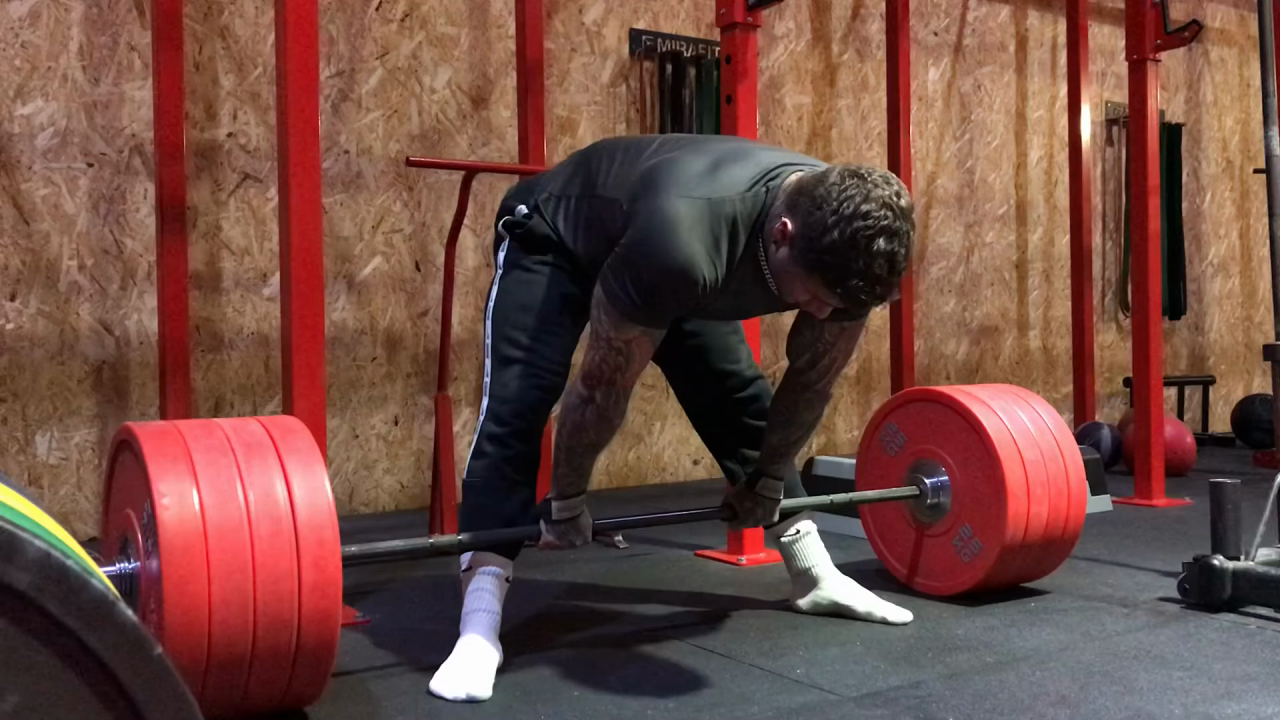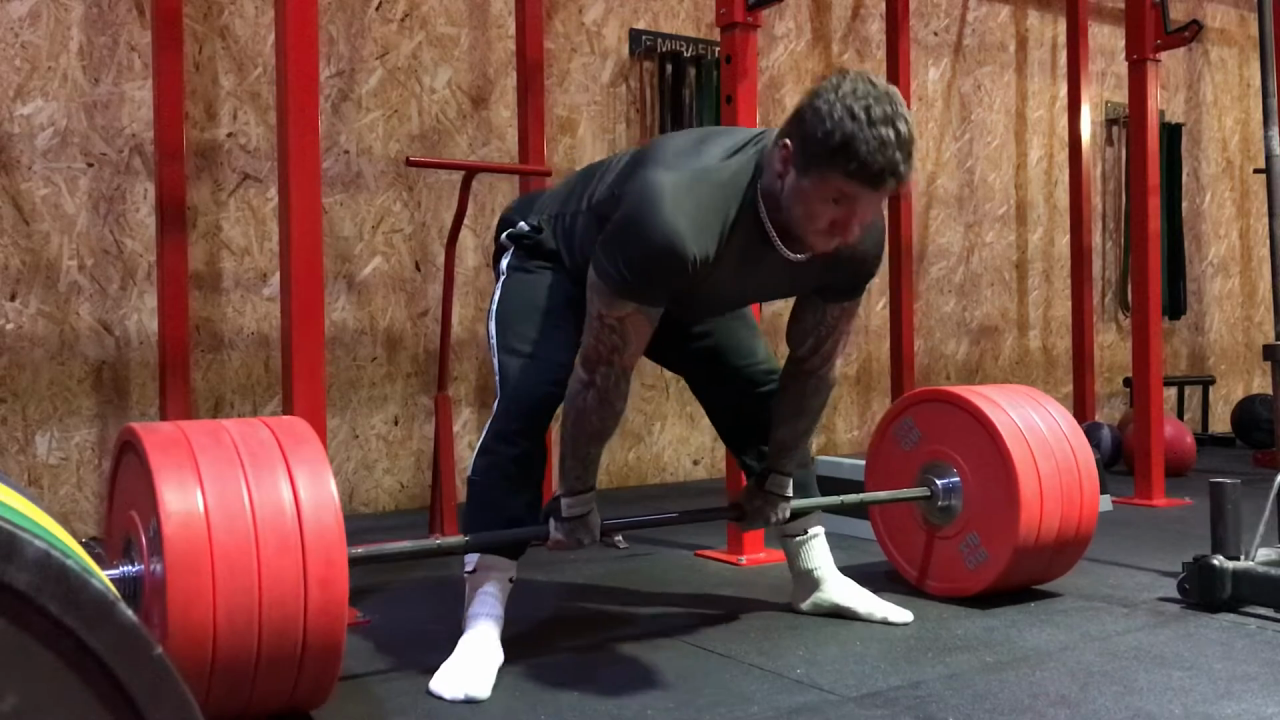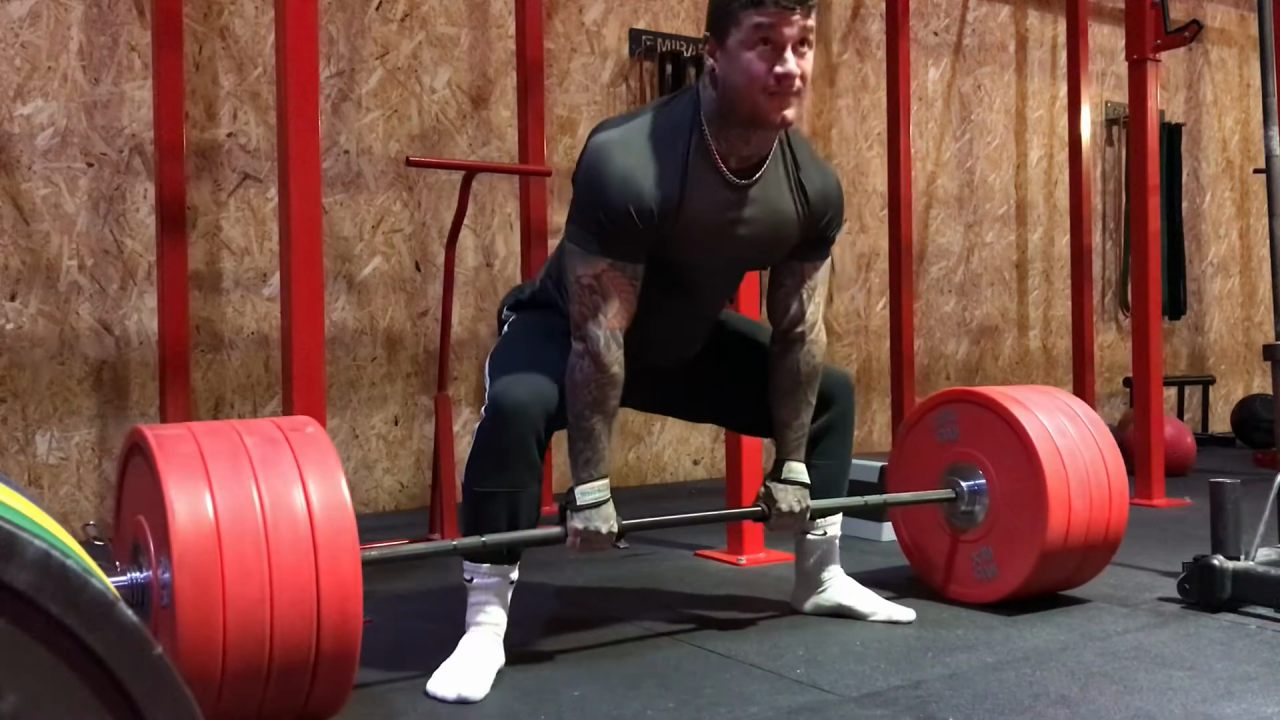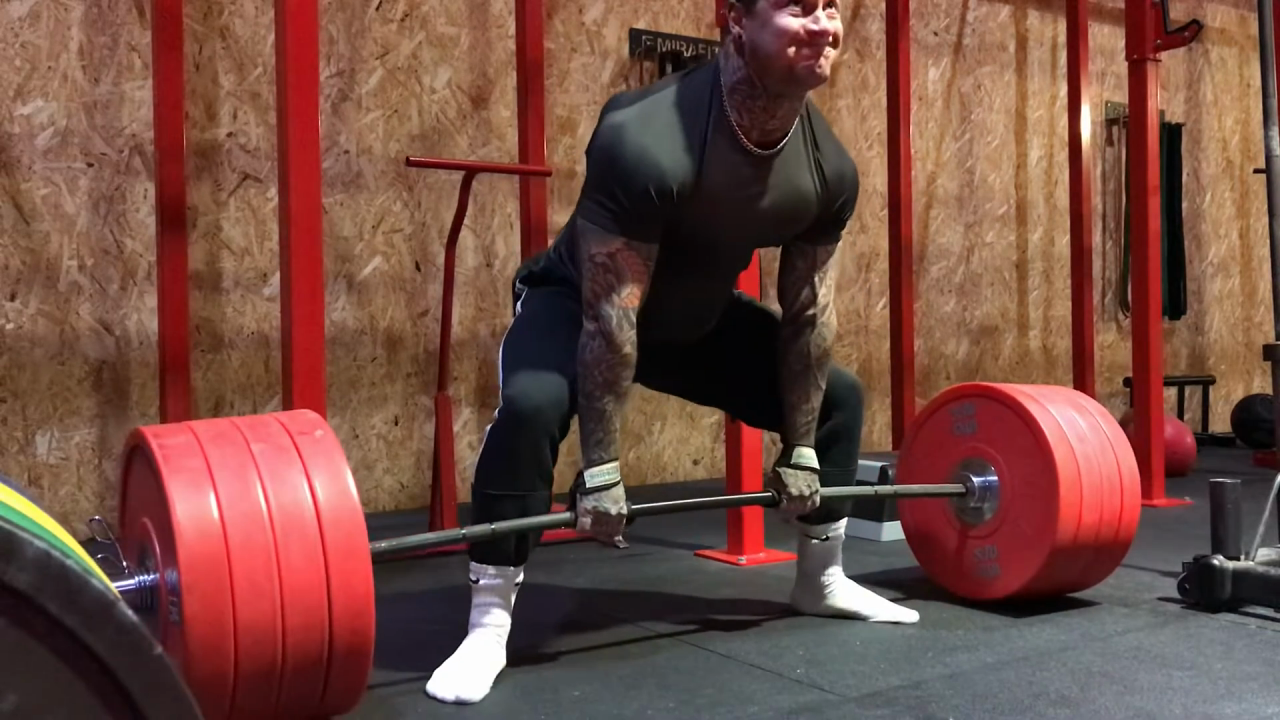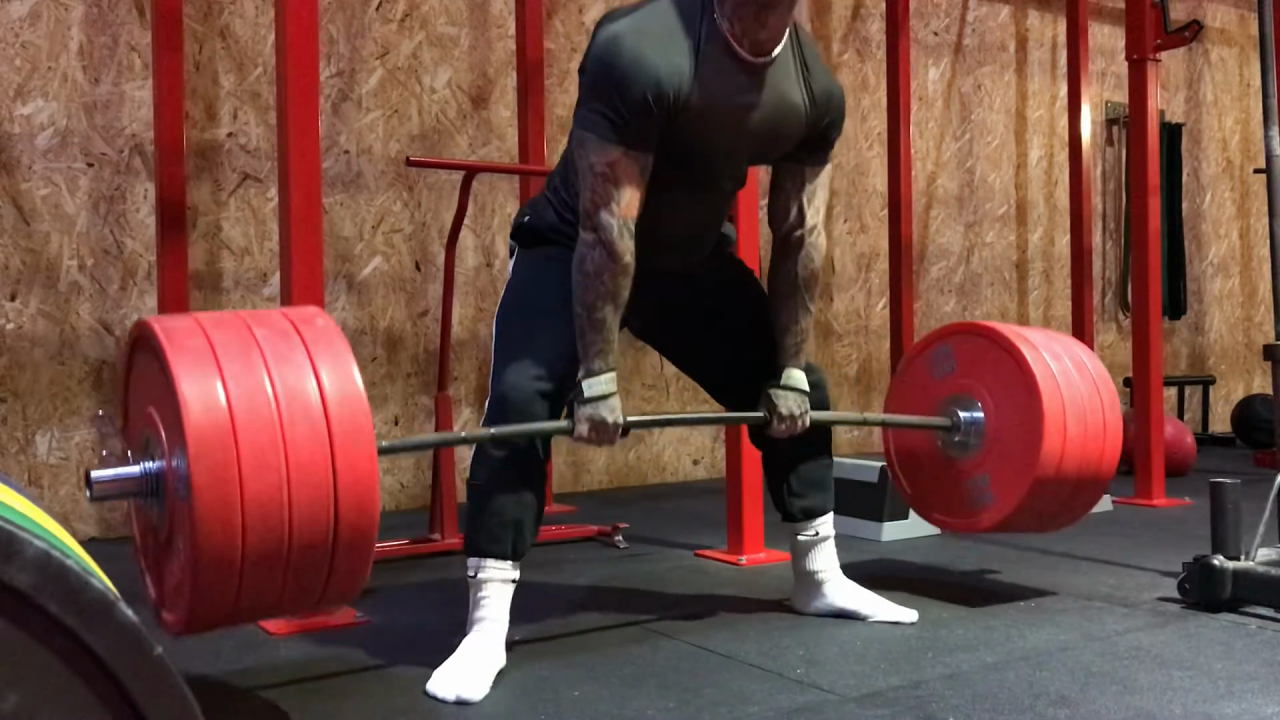
dt=1s
person 1, frame 1
left shoulder: (845, 240)
right shoulder: (679, 238)
left elbow: (812, 379)
right elbow: (604, 384)
left wrist: (769, 481)
right wrist: (567, 502)
right hip: (553, 239)
left knee: (745, 398)
right knee: (518, 402)
left ankle: (814, 576)
right ankle: (480, 621)
person 1, frame 2
left shoulder: (856, 240)
right shoulder: (673, 213)
left elbow: (811, 364)
right elbow: (603, 373)
left wrist: (779, 477)
right wrist: (576, 500)
right hip: (555, 259)
left knee: (765, 394)
right knee: (529, 401)
left ankle: (816, 576)
right ankle: (482, 619)
person 1, frame 3
left shoulder: (813, 186)
right shoulder: (627, 163)
left elbow: (798, 332)
right elbow: (598, 337)
left wrist: (790, 467)
right wrist: (589, 489)
left hip: (687, 339)
right hip: (565, 328)
left knee: (828, 393)
right knee: (518, 406)
left ankle: (820, 579)
right ankle: (485, 621)
person 1, frame 4
left shoulder: (828, 168)
right shoulder: (646, 139)
left elbow: (808, 314)
right elbow: (610, 317)
left wrist: (801, 452)
right wrist: (602, 473)
left hip: (700, 315)
right hip: (579, 301)
left knee: (838, 395)
right knee: (533, 405)
left ankle: (822, 580)
right ankle: (488, 625)
person 1, frame 5
left shoulder: (814, 87)
left elbow: (799, 238)
right elbow: (605, 228)
left wrist: (789, 373)
right wrist: (596, 385)
left hip: (694, 258)
right hip: (570, 248)
left knee: (796, 396)
right knee: (524, 398)
left ankle: (820, 578)
right ankle: (487, 625)
